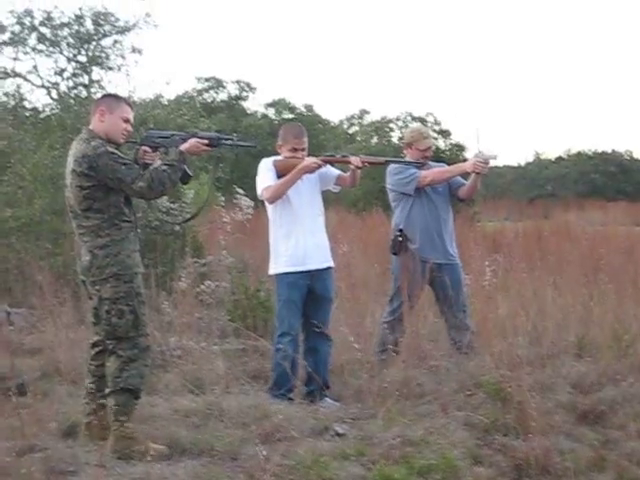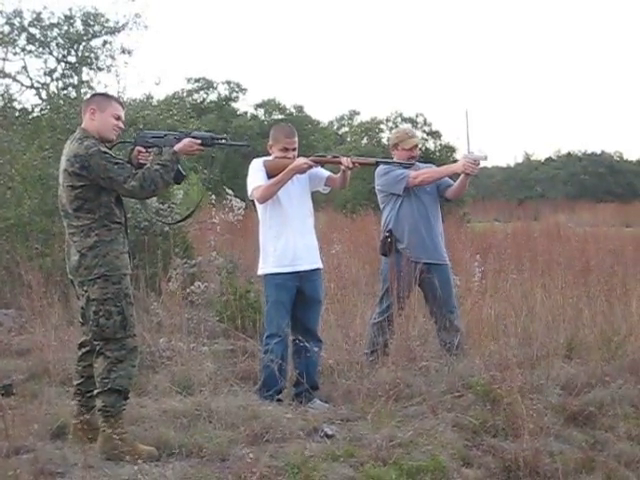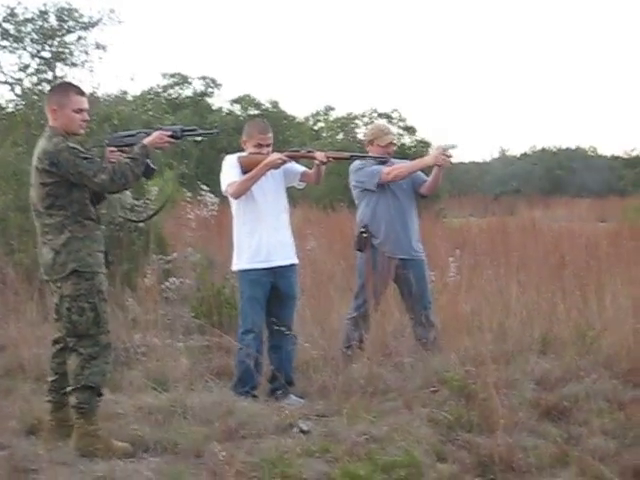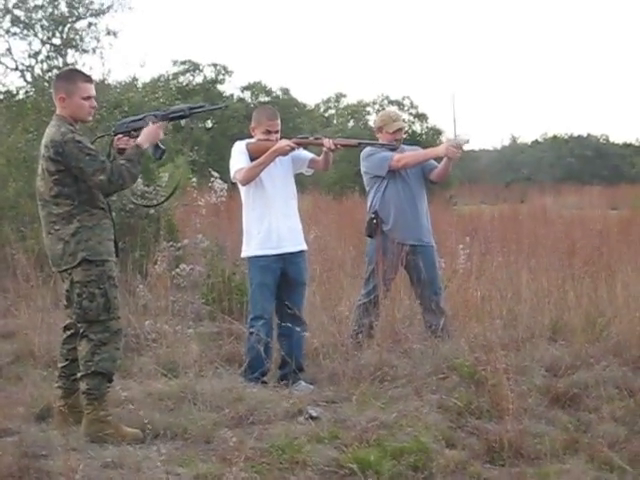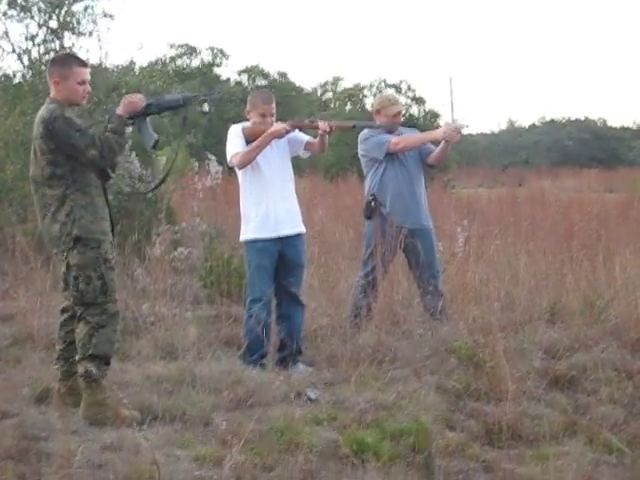
dt=0.7s
person 1, frame 1
left shoulder: (84, 149)
right shoulder: (96, 152)
left elbow: (126, 186)
right elbow: (148, 188)
left wrist: (140, 164)
right wrist: (181, 153)
left hip: (99, 260)
right hip: (114, 261)
left knee: (106, 340)
right knee: (131, 344)
left ankle: (96, 418)
right ankle: (122, 433)
person 1, frame 2
left shoulder: (78, 149)
right shoulder: (89, 151)
left elbow: (118, 186)
right elbow: (141, 187)
left wrist: (134, 165)
right wrist: (175, 153)
left hip: (89, 261)
right hip: (103, 262)
left knee: (95, 340)
right knee: (120, 344)
left ankle: (85, 420)
right ankle: (112, 434)
person 1, frame 3
left shoulder: (52, 148)
right shoulder: (59, 149)
left elbow: (90, 191)
right elbow: (112, 181)
left wrist: (107, 164)
right wrist: (145, 147)
left hip: (64, 259)
right hip: (77, 260)
left knee: (69, 338)
right knee: (92, 341)
left ankle: (58, 418)
right ankle: (86, 430)
person 1, frame 4
left shoulder: (59, 136)
right shoulder: (66, 138)
left elbow: (95, 182)
right elbow: (110, 181)
left wrist: (117, 154)
right wrist: (140, 146)
left hip: (76, 247)
right hip: (86, 248)
left knee: (80, 326)
right knee: (103, 328)
left ankle: (68, 405)
right ankle: (96, 417)
person 1, frame 5
left shoulder: (55, 118)
right shoulder: (57, 117)
left elbow: (93, 167)
right elbow: (102, 155)
left wrist: (115, 127)
right wrist: (121, 116)
left hip: (73, 228)
right hip: (82, 228)
left knee: (78, 307)
right knee: (100, 309)
left ankle: (67, 386)
right ankle: (94, 398)
person 2, frame 1
left shoulder: (315, 168)
right shoulder: (269, 166)
left elbow: (348, 183)
right elbow: (270, 196)
left wrist: (354, 169)
right wrist: (300, 170)
left hip: (321, 263)
right hip: (289, 266)
left knee: (319, 332)
right knee: (288, 333)
left ankle: (317, 391)
right ankle: (280, 395)
person 2, frame 2
left shoulder: (306, 167)
right shoulder: (259, 166)
left elbow: (338, 185)
right elbow: (261, 195)
left wrist: (345, 170)
right wrist: (290, 170)
left hip: (310, 264)
right hip: (278, 266)
left knee: (308, 334)
right knee: (276, 334)
left ankle: (305, 392)
right ankle: (269, 396)
person 2, frame 3
left shoulder: (280, 164)
right shoulder: (233, 162)
left elbow: (313, 179)
right elbow: (234, 191)
left wrist: (319, 165)
right wrist: (264, 166)
left hip: (284, 260)
right hip: (252, 262)
left knee: (283, 329)
right knee: (251, 330)
left ankle: (281, 388)
right ankle: (244, 392)
person 2, frame 4
left shoulder: (288, 150)
right shoulder: (242, 148)
left elbow: (321, 166)
right elbow: (243, 177)
left wrist: (327, 152)
right wrist: (273, 152)
left hip: (294, 246)
right hip: (261, 248)
left knee: (293, 316)
right knee: (261, 316)
left ankle: (291, 374)
right ankle: (254, 378)
person 2, frame 5
left shoulder: (285, 133)
right shoulder: (238, 132)
left elbow: (317, 148)
right elbow: (239, 161)
left wrist: (323, 134)
right wrist: (269, 135)
left hip: (292, 229)
right hip: (259, 232)
left knee: (292, 297)
right knee: (259, 300)
left ankle: (290, 357)
right ankle: (253, 361)
person 3, frame 1
left shoulder: (442, 169)
right shoulder: (396, 171)
left elbow: (464, 194)
right elbow: (426, 179)
left wrist: (476, 174)
right wrist: (464, 167)
left hip: (446, 253)
right hip: (411, 254)
left knee: (457, 310)
right knee: (398, 309)
right ankle: (384, 359)
person 3, frame 2
left shoulder: (430, 170)
right shoulder: (384, 172)
left elbow: (452, 193)
right elbow: (417, 179)
left wrist: (466, 174)
right wrist: (455, 167)
left hip: (435, 254)
right hip: (400, 254)
left knee: (447, 310)
right knee: (387, 309)
left ankle: (457, 358)
right ankle: (373, 359)
person 3, frame 3
left shoulder: (405, 166)
right shoulder: (359, 168)
left elbow: (426, 189)
right elbow: (390, 175)
left wrist: (438, 168)
right wrist: (427, 160)
left hip: (410, 249)
right hip: (376, 249)
left knee: (422, 305)
right knee: (363, 306)
right ankle: (349, 355)
person 3, frame 4
left shoulder: (415, 152)
right shoulder: (370, 155)
left elbow: (436, 176)
right elbow: (400, 162)
left wrist: (448, 158)
right wrist: (437, 150)
left hip: (420, 236)
right hip: (386, 236)
left knee: (431, 292)
right knee: (373, 292)
left ankle: (442, 340)
right ankle: (358, 341)
person 3, frame 5
left shoulder: (413, 134)
right shoulder: (368, 137)
left elbow: (433, 159)
right elbow: (398, 145)
left wrist: (446, 142)
right wrist: (436, 134)
left hip: (418, 218)
right hip: (384, 218)
left knee: (429, 274)
right knee: (371, 274)
left ankle: (441, 323)
right ankle: (357, 323)
